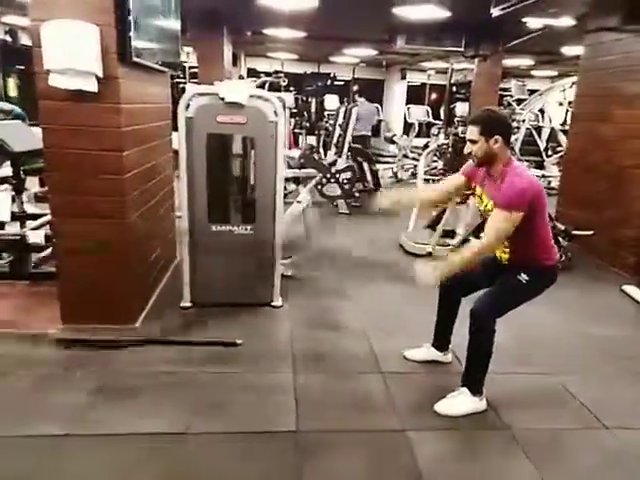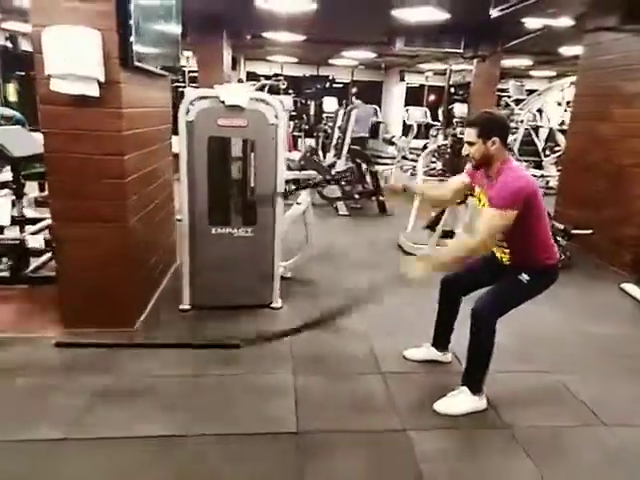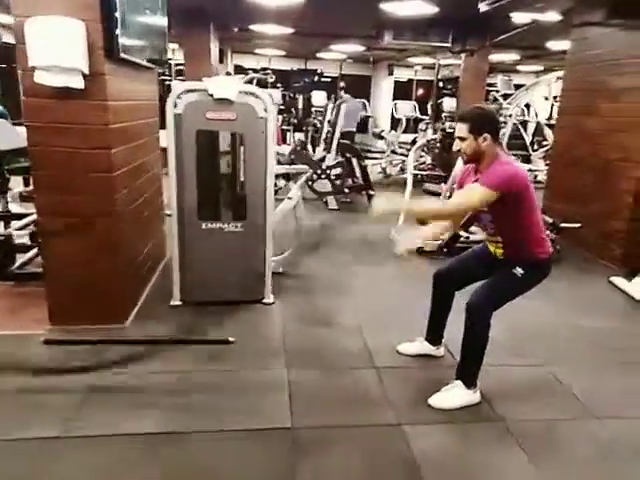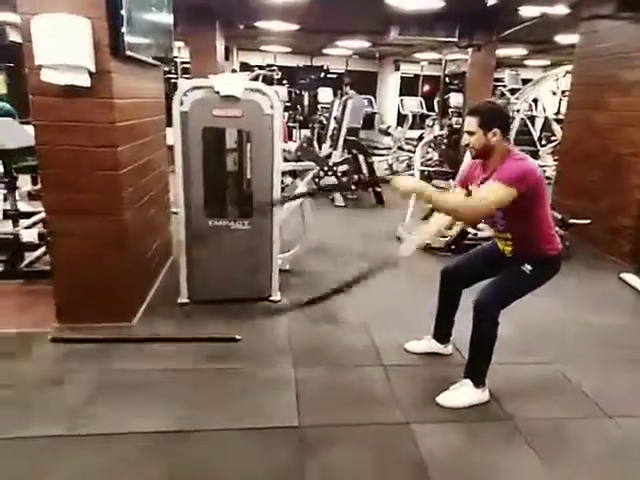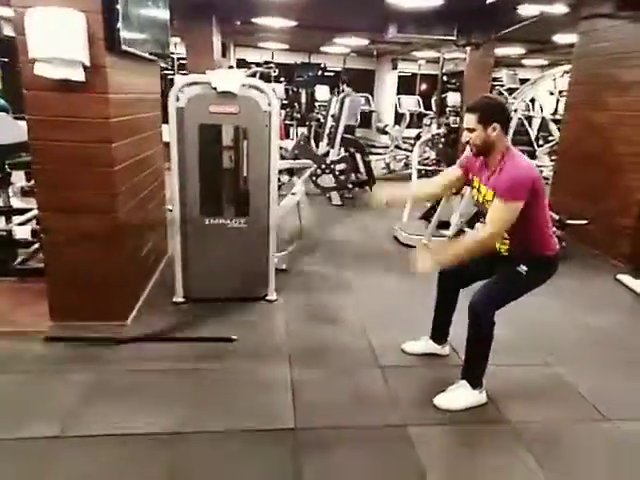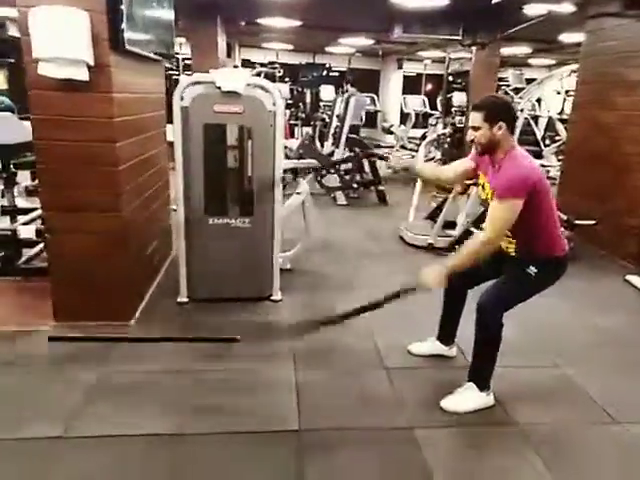
dt=0.1s
person 1, frame 1
left shoulder: (518, 186)
right shoulder: (479, 169)
left elbow: (487, 243)
right elbow: (440, 194)
left wrist: (439, 269)
right wrist: (398, 198)
left hip: (535, 267)
right hip: (505, 256)
left knee: (482, 312)
right knee: (451, 285)
left ankle: (472, 394)
right ankle: (440, 348)
person 1, frame 2
left shoulder: (515, 184)
right shoulder: (480, 171)
left elbow: (480, 240)
right elbow: (444, 195)
left wrist: (429, 262)
right wrist: (409, 185)
left hip: (537, 266)
right hip: (505, 255)
left knee: (484, 311)
right knee: (451, 283)
left ankle: (473, 393)
right ankle: (440, 348)
person 1, frame 3
left shoulder: (505, 174)
right shoulder: (472, 168)
left elbow: (451, 210)
right elbow: (452, 216)
left wrist: (398, 205)
right wrist: (417, 238)
left hip: (529, 259)
right hip: (497, 249)
left knee: (478, 306)
right knee: (444, 278)
left ankle: (467, 387)
right ankle: (433, 342)
person 1, frame 4
left shoulder: (518, 170)
right shoulder: (477, 166)
left elbow: (471, 211)
right elbow: (452, 207)
left wrist: (419, 188)
right wrist: (416, 239)
left hip: (539, 257)
right hip: (506, 244)
left knee: (487, 303)
right knee: (452, 275)
left ankle: (475, 385)
right ankle: (440, 340)
person 1, frame 5
left shoulder: (517, 174)
right shoulder: (476, 159)
left elbow: (489, 234)
right elbow: (437, 187)
left wrist: (439, 256)
right wrist: (395, 193)
left hip: (535, 257)
right hip: (504, 247)
left knee: (481, 305)
right knee: (449, 276)
left ankle: (472, 387)
right ankle: (438, 341)
person 1, frame 6
left shoulder: (518, 172)
right shoulder: (485, 155)
left elbow: (489, 236)
right elbow: (449, 175)
left wrist: (442, 269)
left hip: (545, 258)
right hip: (512, 246)
left knee: (489, 305)
right knee: (459, 278)
left ankle: (480, 389)
right ankle: (445, 342)
